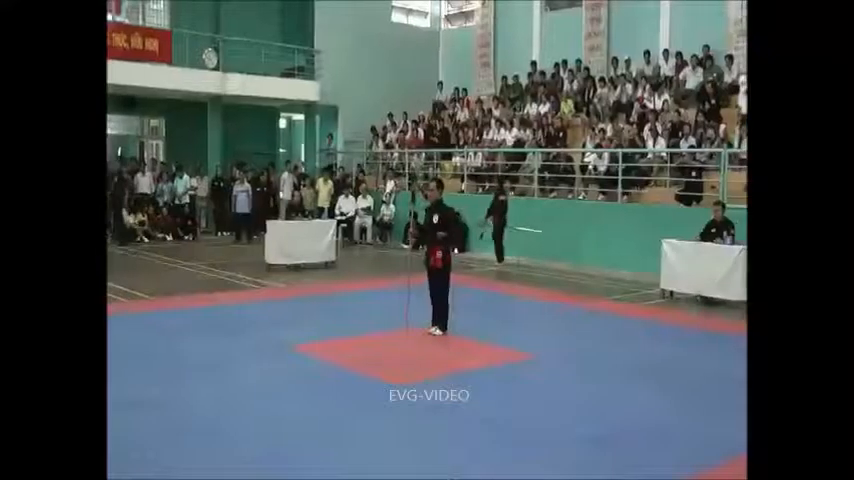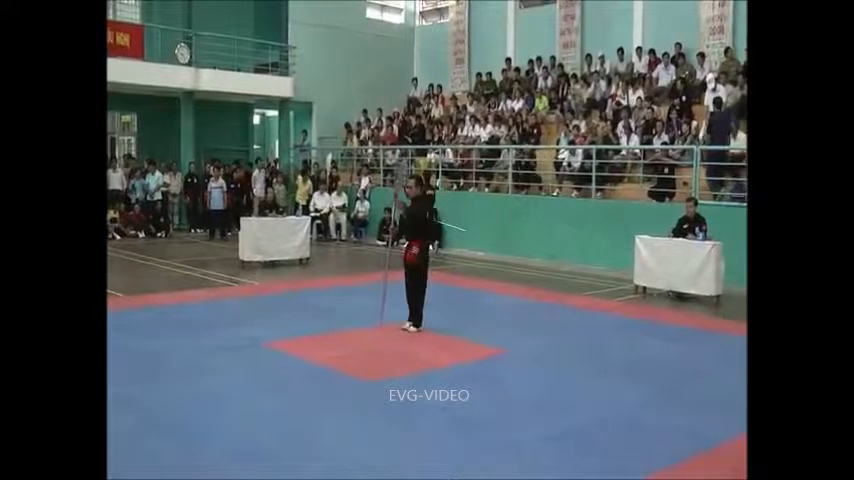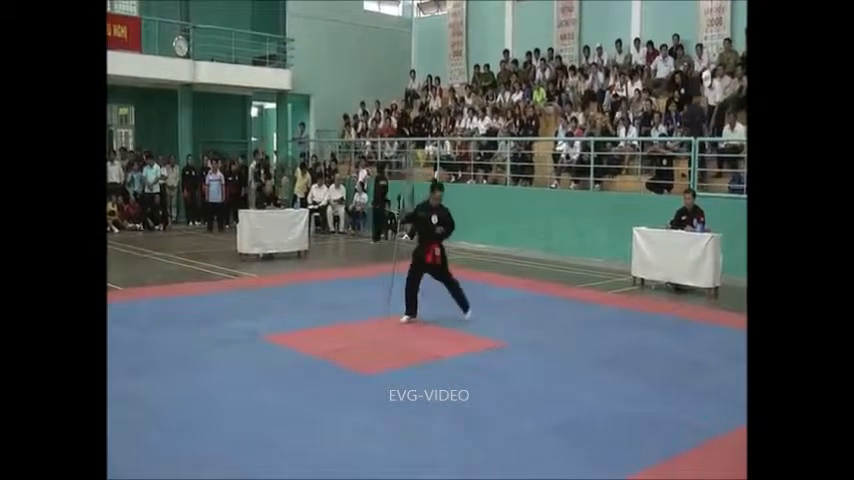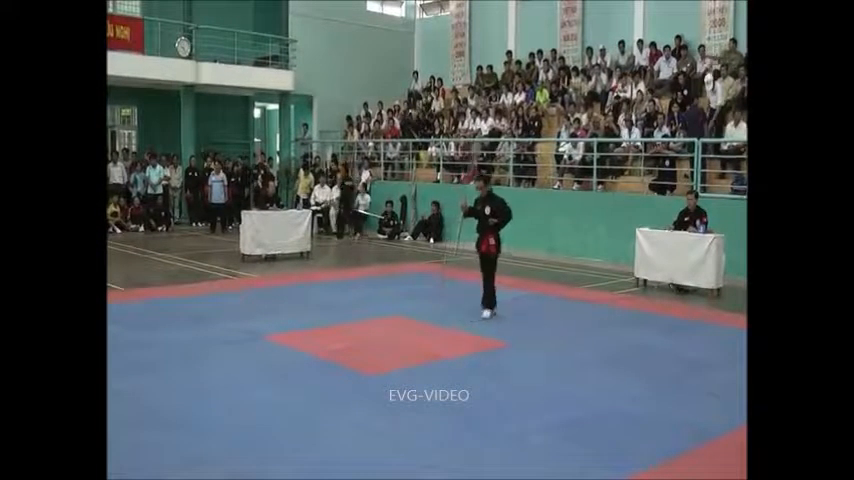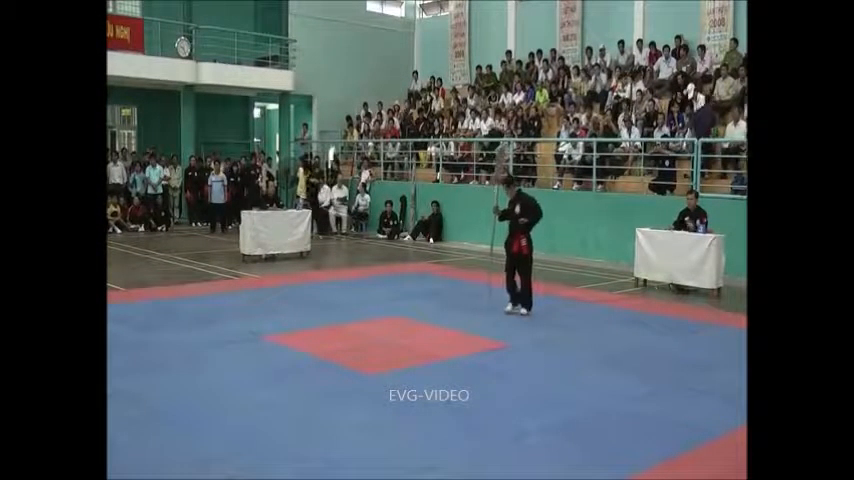
dt=1s
person 1, frame 1
left shoulder: (447, 211)
right shoulder: (429, 210)
left elbow: (455, 235)
left wrist: (445, 235)
right wrist: (417, 234)
left hip: (441, 254)
right hip: (431, 253)
left knee: (441, 290)
right knee: (434, 290)
left ankle: (441, 325)
right ankle: (436, 323)
person 1, frame 2
left shoulder: (422, 206)
right shoulder: (411, 206)
left wrist: (405, 211)
left hip: (419, 249)
right hip: (411, 248)
left knee: (418, 286)
right knee: (410, 285)
left ankle: (416, 322)
right ankle: (412, 319)
person 1, frame 3
left shoulder: (443, 211)
right shoulder: (420, 208)
left elbow: (450, 226)
right elbow: (413, 220)
left wrist: (443, 231)
right wrist: (405, 218)
left hip: (436, 250)
right hip: (422, 249)
left knee: (447, 280)
right knee: (412, 281)
left ankle: (465, 308)
right ankle: (410, 313)
person 1, frame 4
left shoulder: (497, 201)
right shoulder: (478, 201)
left elbow: (508, 215)
left wrist: (497, 222)
right wrist: (467, 211)
left hip: (492, 240)
right hip: (482, 239)
left knee: (489, 274)
right knee: (486, 274)
left ankle: (488, 306)
right ankle: (490, 305)
person 1, frame 5
left shoulder: (527, 200)
right shoulder: (512, 201)
left elbow: (538, 213)
left wrist: (527, 221)
right wrist: (500, 213)
left hip: (523, 240)
right hip: (512, 239)
left knee: (525, 274)
right knee: (510, 272)
left ankle: (526, 306)
right ankle: (514, 302)
